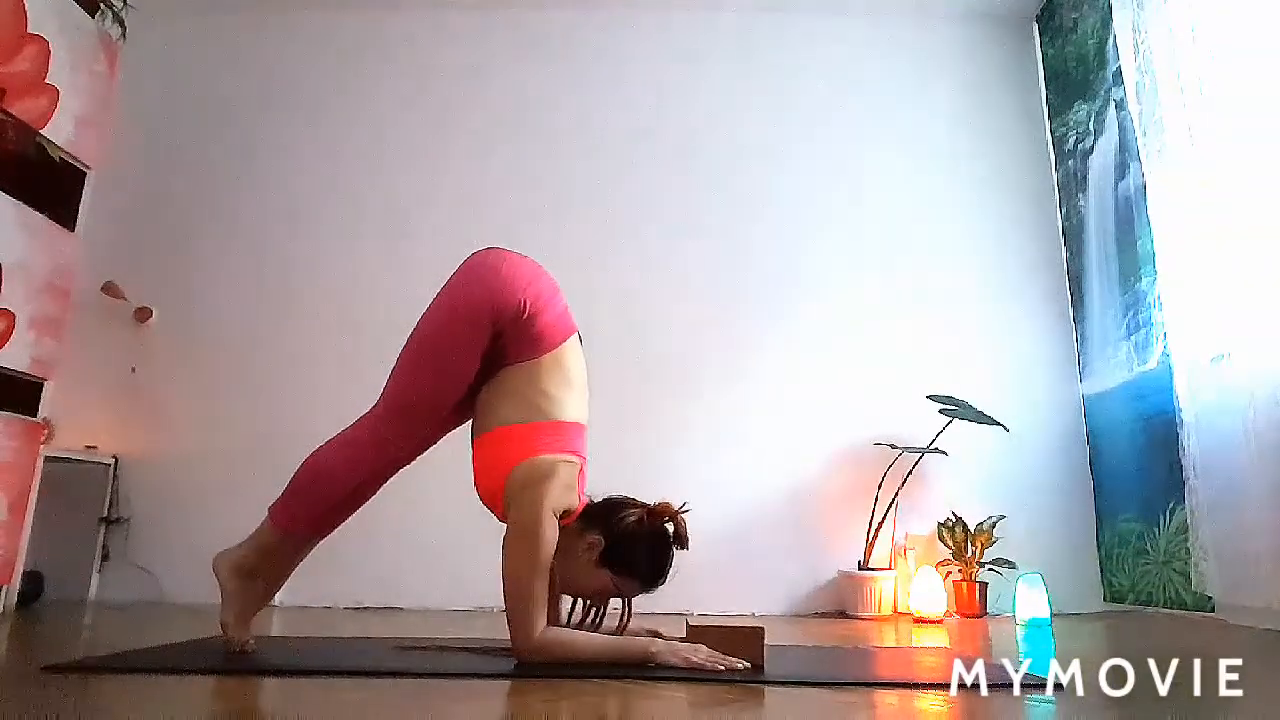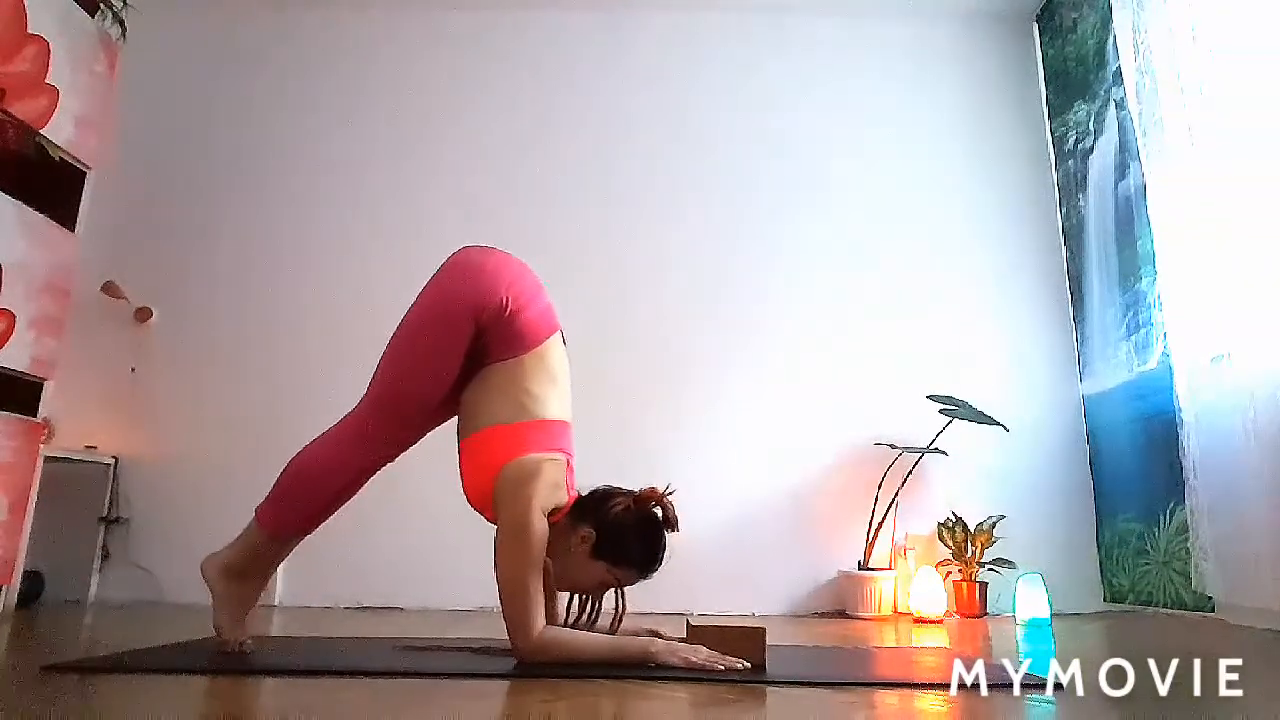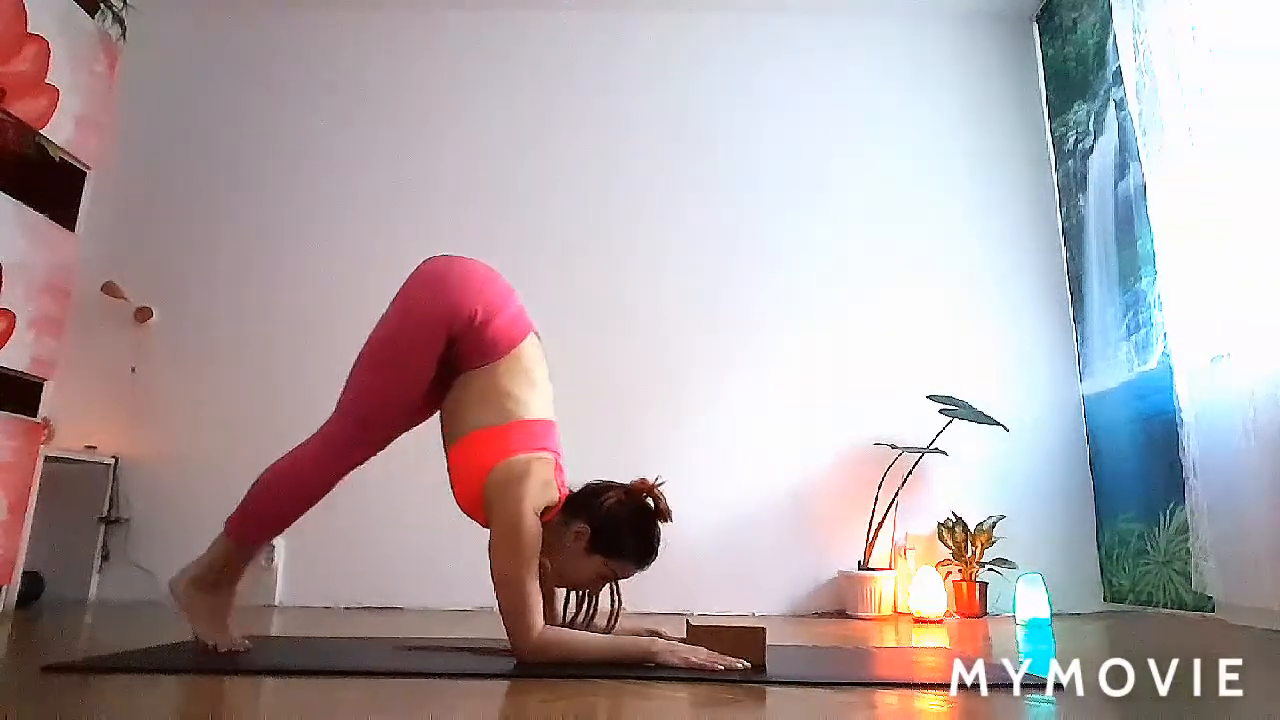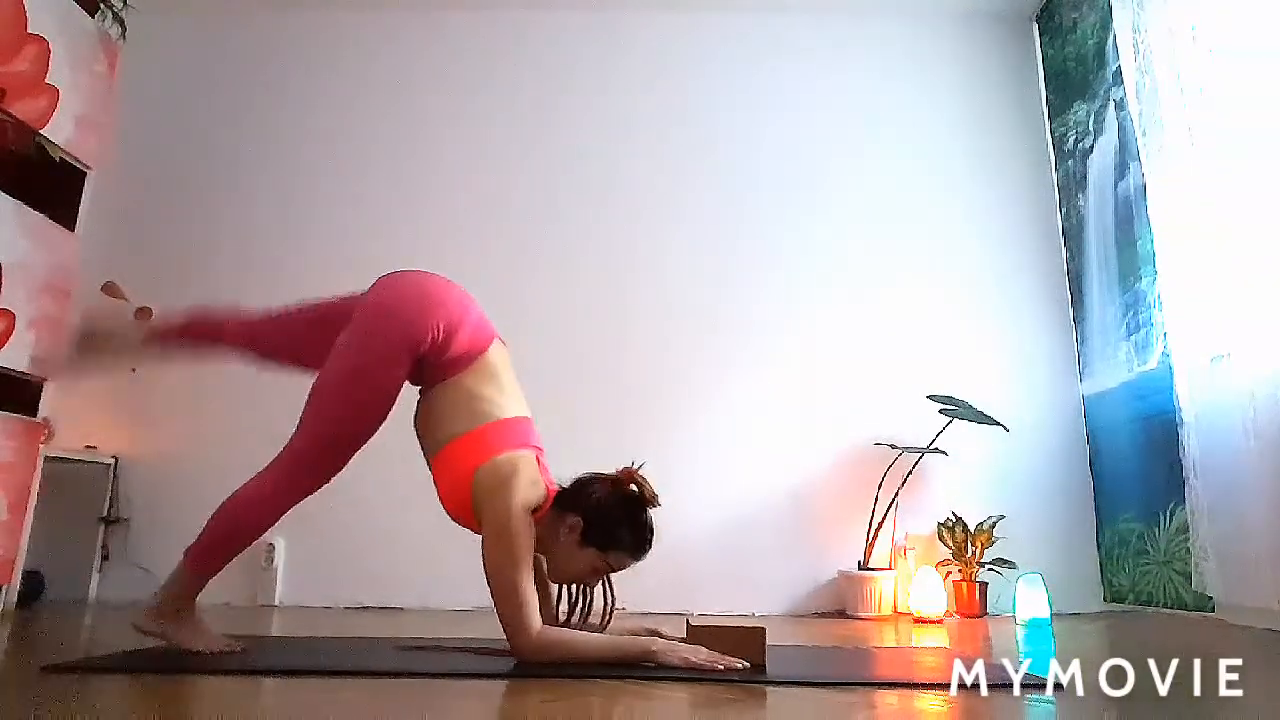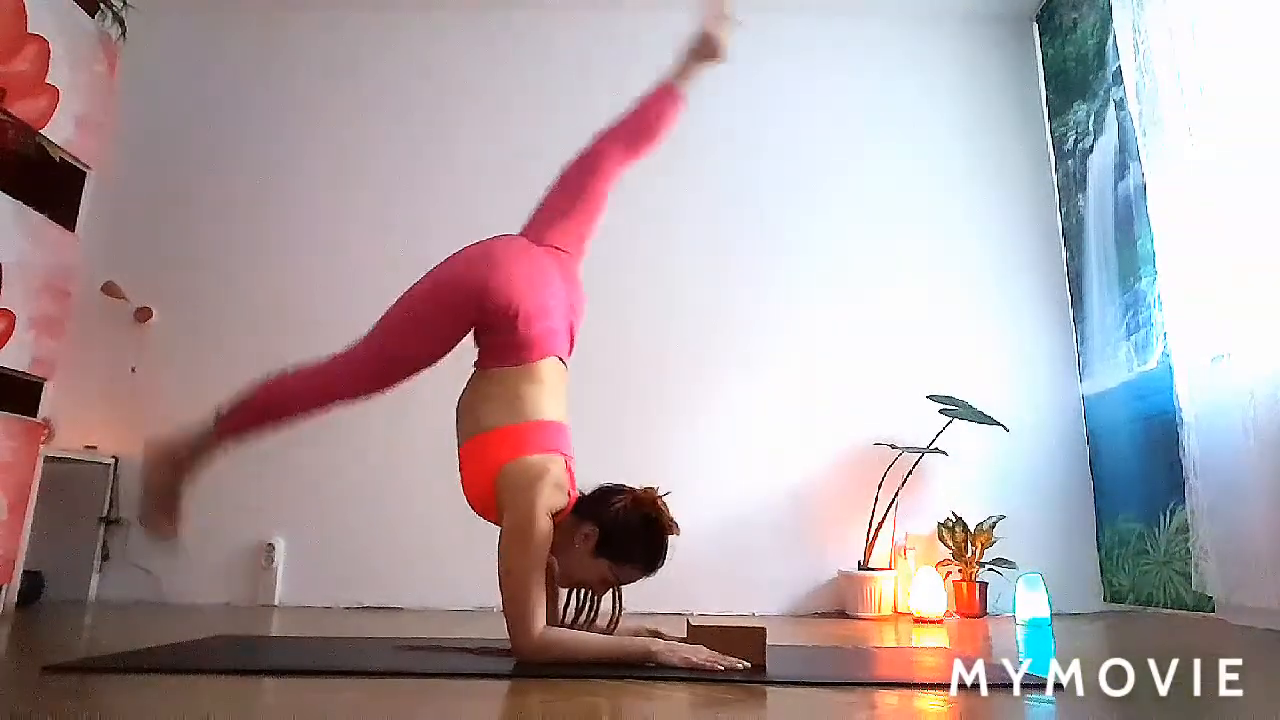
dt=0.5s
person 1, frame 1
right shoulder: (545, 497)
right elbow: (530, 642)
left wrist: (622, 635)
right wrist: (649, 649)
left hip: (515, 314)
left knee: (390, 445)
right knee: (386, 437)
left ankle: (262, 571)
right ankle: (252, 561)
person 1, frame 2
right shoulder: (532, 497)
right elbow: (529, 642)
left wrist: (628, 634)
right wrist: (649, 648)
left hip: (495, 317)
left knee: (376, 444)
left ankle: (251, 568)
right ankle: (239, 562)
person 1, frame 3
right shoulder: (524, 496)
right elbow: (530, 641)
left wrist: (620, 635)
right wrist: (650, 648)
left hip: (469, 318)
right hip: (451, 299)
left knee: (350, 444)
right knee: (343, 442)
left ankle: (223, 572)
right ankle: (207, 574)
person 1, frame 4
left shoulder: (539, 494)
right shoulder: (515, 500)
right elbow: (530, 640)
left wrist: (619, 636)
right wrist: (645, 644)
left hip: (425, 316)
right hip: (415, 313)
left knee: (250, 337)
right knee: (300, 468)
left ankle: (132, 337)
right ankle: (171, 608)
person 1, frame 5
right shoulder: (536, 500)
right elbow: (530, 639)
right wrist: (651, 648)
left hip: (540, 281)
right hip: (506, 288)
left knee: (610, 156)
right knee: (340, 377)
left ankle: (691, 63)
